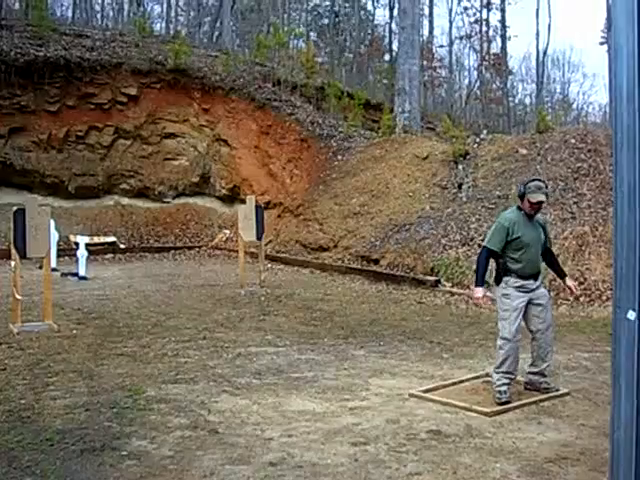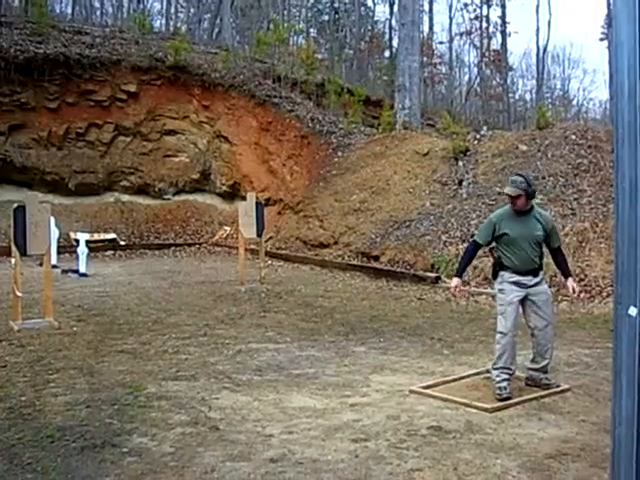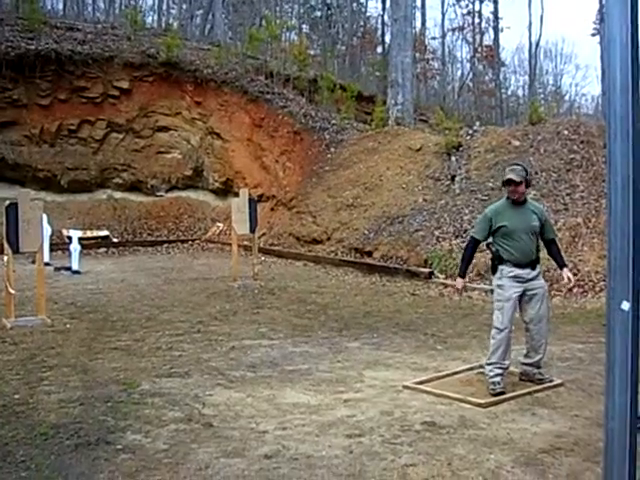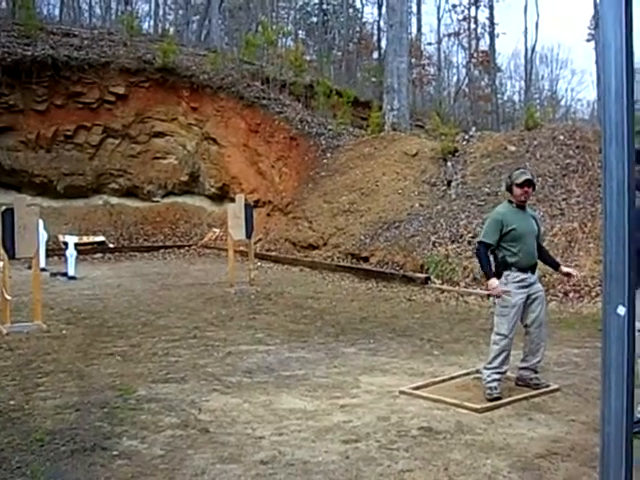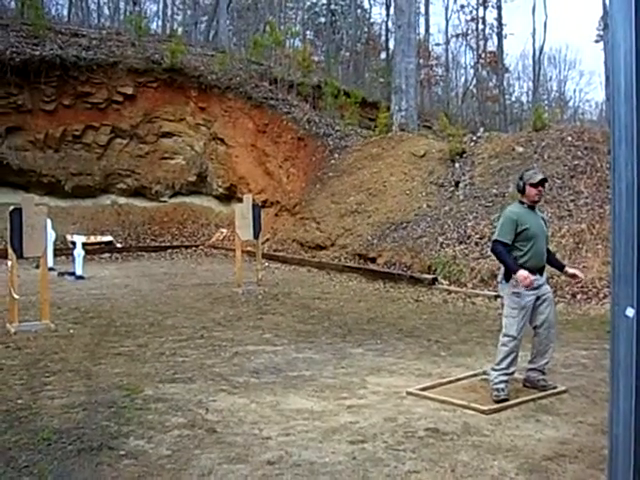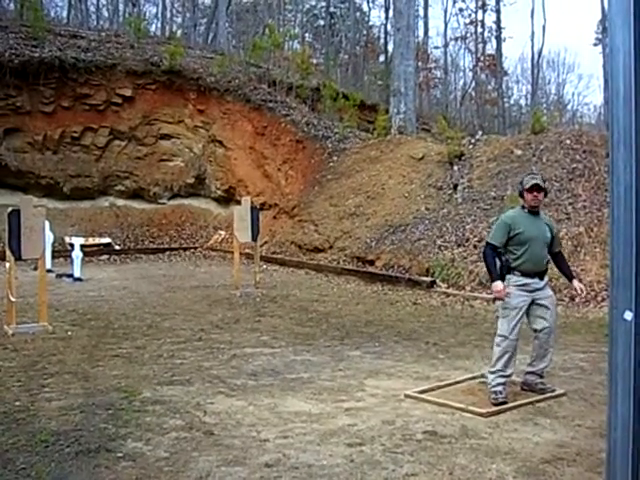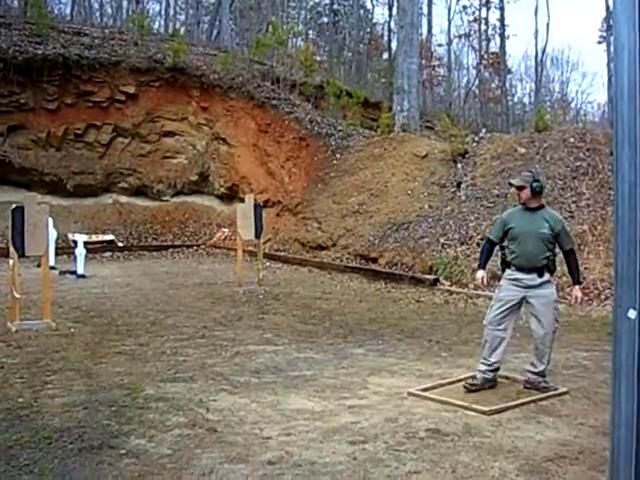
dt=0.3s
person 1, frame 1
left shoulder: (540, 223)
right shoulder: (507, 221)
left elbow: (546, 252)
right elbow: (486, 253)
left wrist: (563, 277)
right wrist: (479, 285)
left hip: (536, 284)
right hip: (511, 285)
left knee: (543, 331)
right knee: (509, 336)
left ankle: (536, 377)
right ankle: (501, 383)
person 1, frame 2
left shoulder: (543, 218)
right shoulder: (498, 218)
left elbow: (556, 250)
right elbow: (475, 245)
left wrist: (568, 276)
right wrist: (459, 275)
left hip: (536, 280)
right hip: (509, 281)
left knee: (543, 329)
right knee: (506, 331)
left ankle: (537, 373)
right ankle: (501, 379)
person 1, frame 3
left shoulder: (537, 211)
right shoulder: (494, 212)
left elbow: (550, 241)
right elbow: (473, 243)
left wrist: (563, 267)
right wrist: (461, 275)
left hip: (533, 274)
right hip: (507, 275)
left knee: (538, 323)
right knee: (502, 326)
left ankle: (531, 368)
right ankle: (495, 374)
person 1, frame 4
left shoulder: (532, 216)
right shoulder: (499, 215)
right elbow: (482, 248)
left wrist: (559, 267)
right wrist: (491, 277)
left hip: (532, 279)
right hip: (510, 280)
left knee: (537, 328)
right knee: (504, 332)
left ankle: (527, 373)
right ankle: (492, 379)
person 1, frame 5
left shoulder: (539, 217)
right shoulder: (512, 214)
right elbow: (497, 247)
left wrist: (564, 269)
right wrist: (517, 270)
left hip: (540, 280)
right hip: (519, 282)
left knee: (546, 329)
right knee: (512, 333)
left ankle: (534, 374)
right ankle: (499, 381)
person 1, frame 6
left shoulder: (547, 223)
right shoulder: (509, 219)
left elbow: (556, 253)
right elbow: (489, 249)
left wrist: (572, 279)
right wrist: (496, 279)
left hip: (541, 284)
right hip: (515, 283)
left knee: (546, 332)
right knee: (507, 335)
left ankle: (533, 378)
right ankle: (497, 386)
person 1, frame 7
left shoulder: (554, 219)
right shoulder: (509, 216)
left elbow: (568, 252)
right elbow: (490, 242)
left wrist: (576, 284)
right wrist: (481, 268)
left hip: (542, 281)
right hip: (513, 278)
left knee: (544, 332)
right knee: (495, 324)
left ankle: (535, 376)
right ankle: (486, 373)
